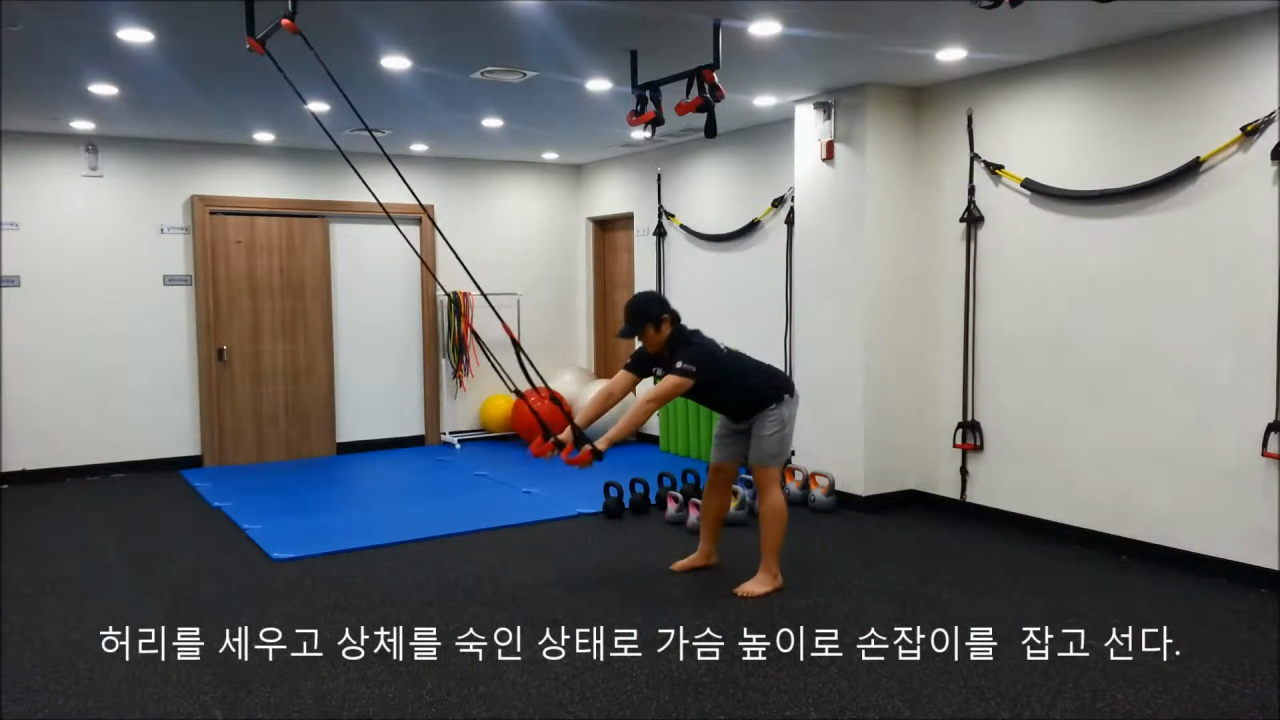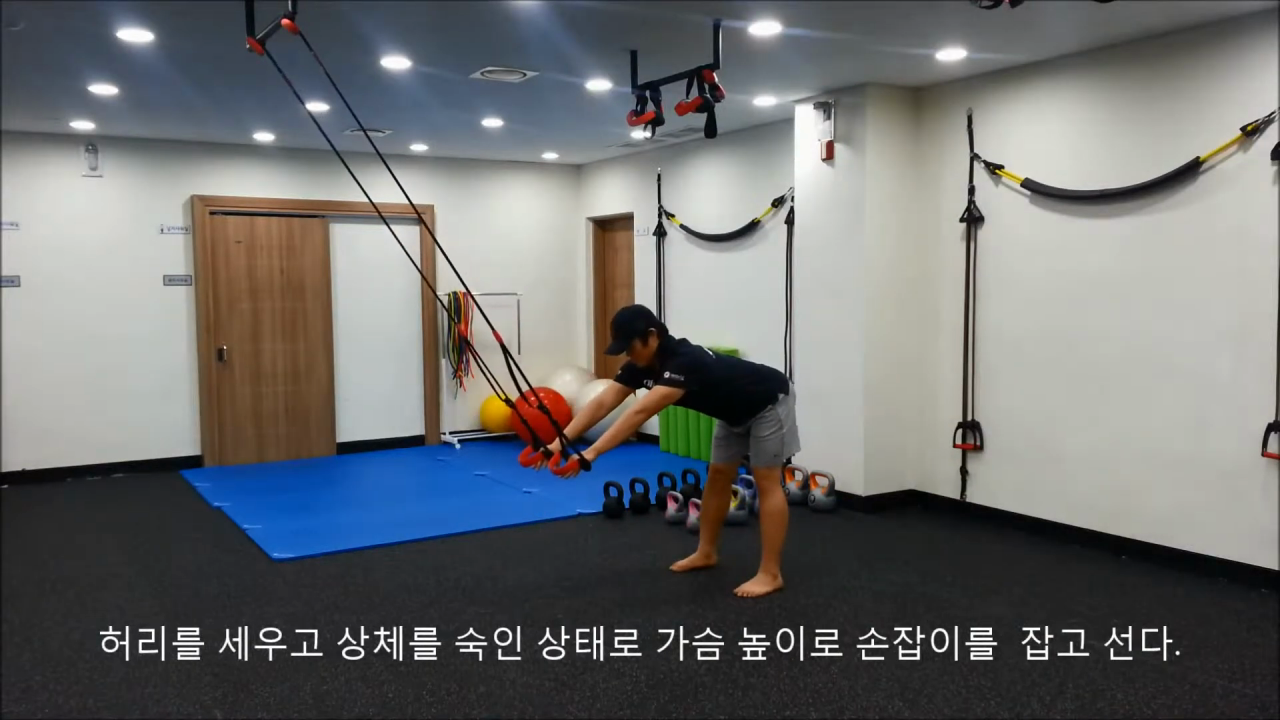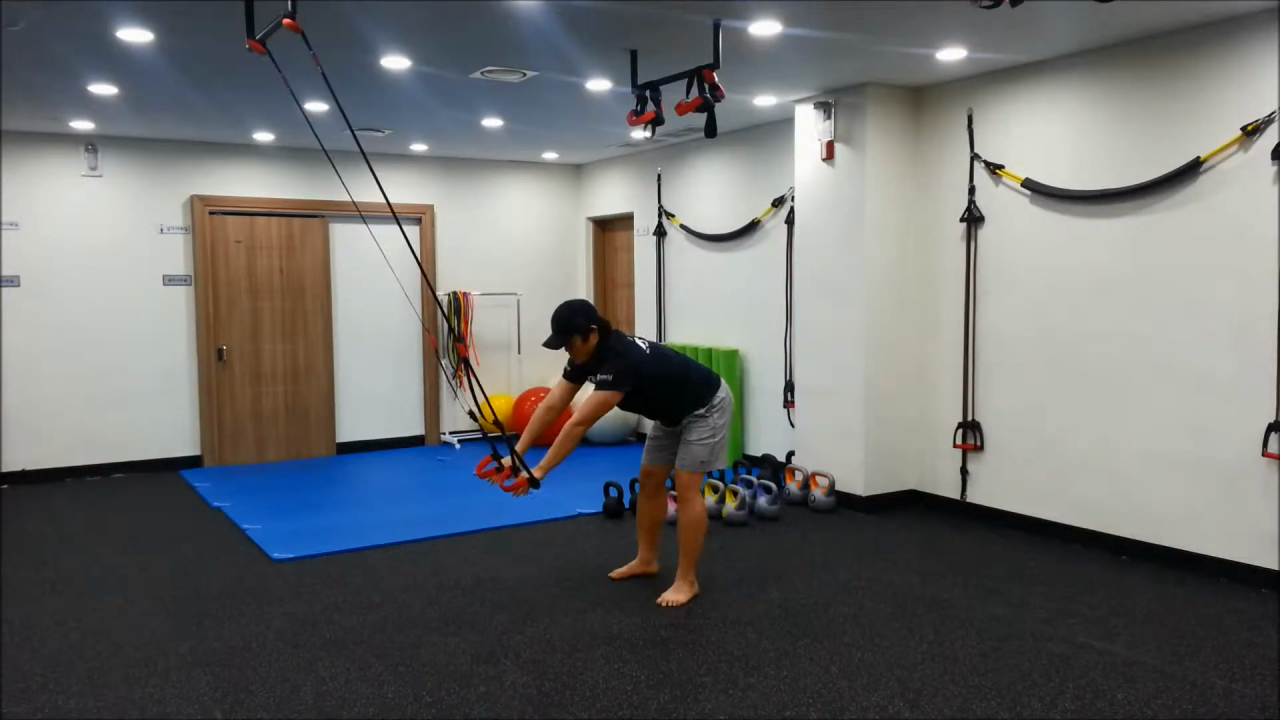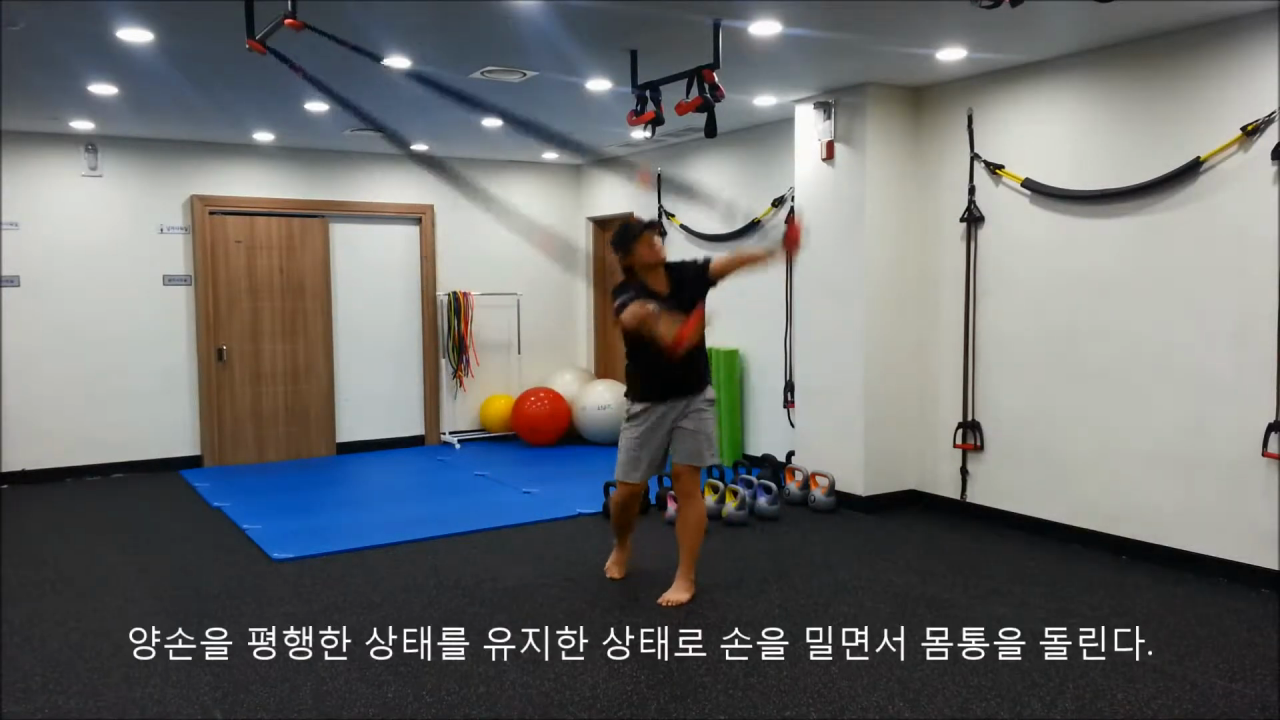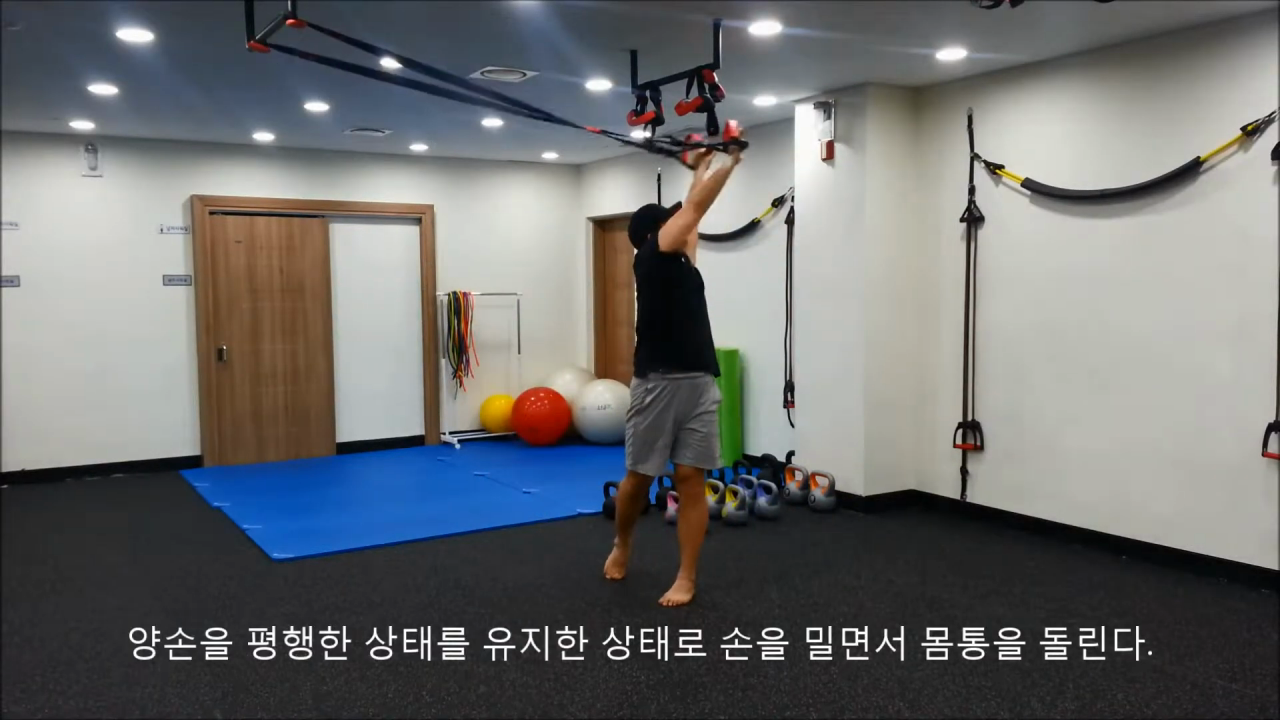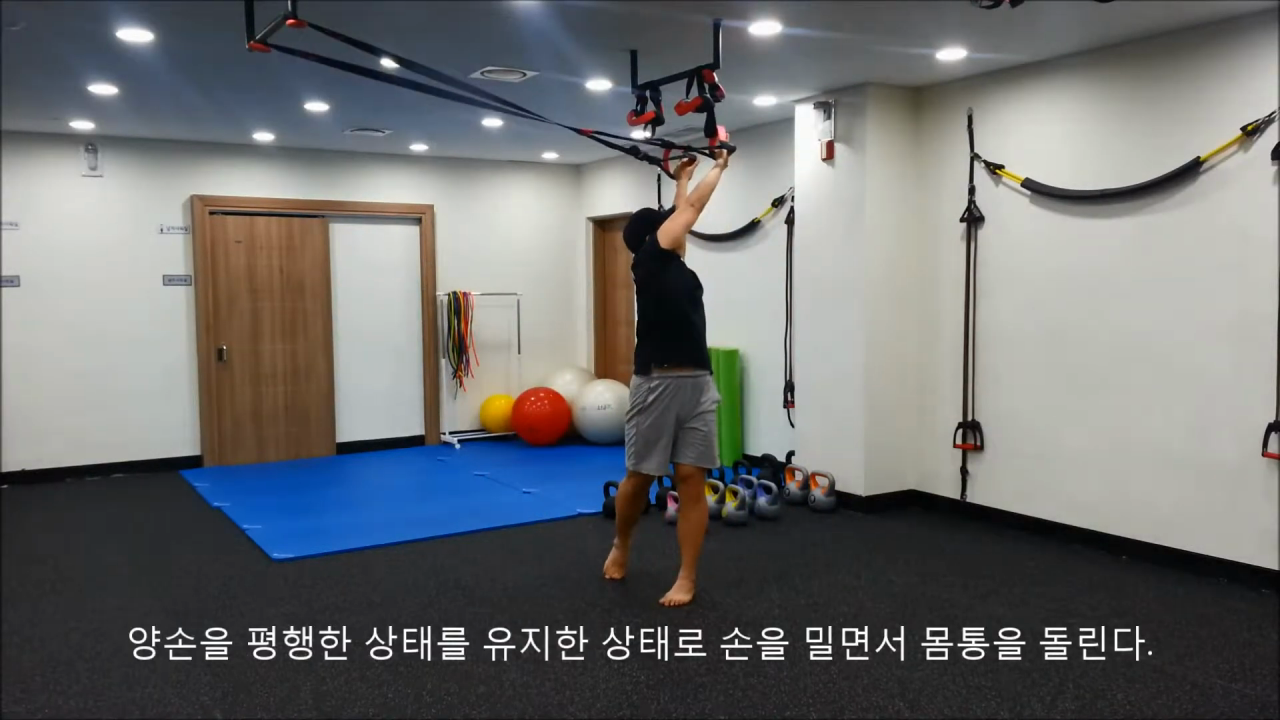
dt=0.5s
person 1, frame 1
left shoulder: (696, 351)
right shoulder: (651, 355)
left elbow: (652, 402)
right elbow: (612, 392)
left wrist: (606, 441)
right wrist: (571, 431)
left hip: (771, 403)
right hip: (737, 410)
left knee: (765, 481)
right knee: (718, 476)
left ankle: (770, 573)
right ankle: (705, 553)
person 1, frame 2
left shoulder: (685, 361)
right shoulder: (641, 366)
left elbow: (640, 413)
right elbow: (602, 403)
left wrist: (593, 453)
right wrist: (560, 442)
left hip: (769, 402)
right hip: (735, 411)
left knee: (766, 480)
right knee: (718, 476)
left ankle: (770, 573)
right ankle: (706, 553)
person 1, frame 3
left shoulder: (621, 359)
right shoulder: (585, 359)
left elbow: (579, 423)
right elbow: (551, 406)
left wrist: (540, 471)
right wrist: (516, 453)
left hip: (706, 406)
right hip: (669, 412)
left knee: (686, 487)
right knee: (649, 479)
left ankle: (686, 580)
right ankle: (646, 559)
person 1, frame 4
left shoulder: (689, 274)
right shoulder: (627, 295)
left elbow: (731, 262)
right elbow: (640, 317)
left wrist: (772, 250)
right wrist: (664, 326)
left hip: (694, 398)
right hip: (648, 403)
left knee: (686, 483)
right knee: (628, 488)
left ankle: (686, 578)
right ankle: (620, 548)
person 1, frame 5
left shoulder: (681, 261)
right shoulder: (650, 259)
left elbow: (693, 213)
right elbow: (693, 208)
left wrist: (701, 167)
right wrist: (730, 161)
left hip: (700, 385)
right hip: (656, 384)
left knee: (690, 480)
right knee: (639, 476)
left ankle: (686, 578)
right ankle: (620, 547)
person 1, frame 6
left shoulder: (672, 263)
right shoulder: (649, 259)
left elbow: (685, 213)
right elbow: (689, 209)
left wrist: (682, 177)
right wrist: (718, 166)
left hip: (697, 383)
right hip: (656, 383)
left knee: (691, 481)
right knee: (639, 476)
left ankle: (687, 578)
right ankle: (620, 547)
